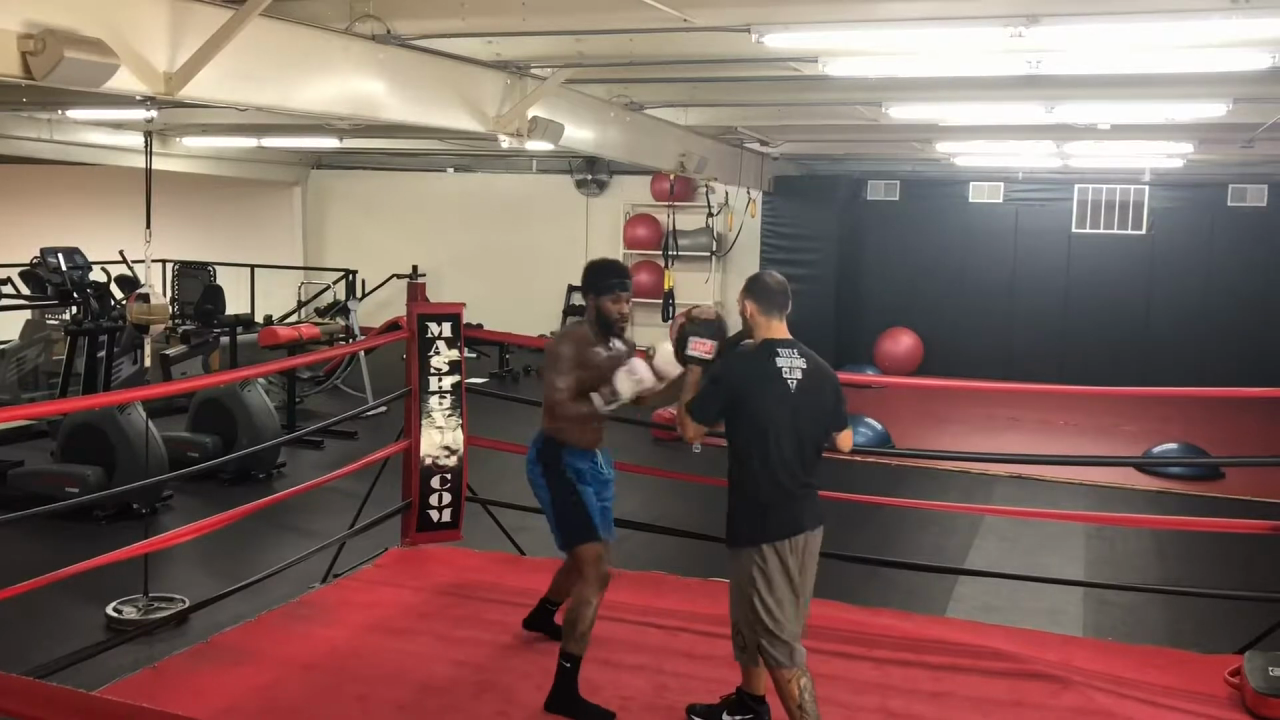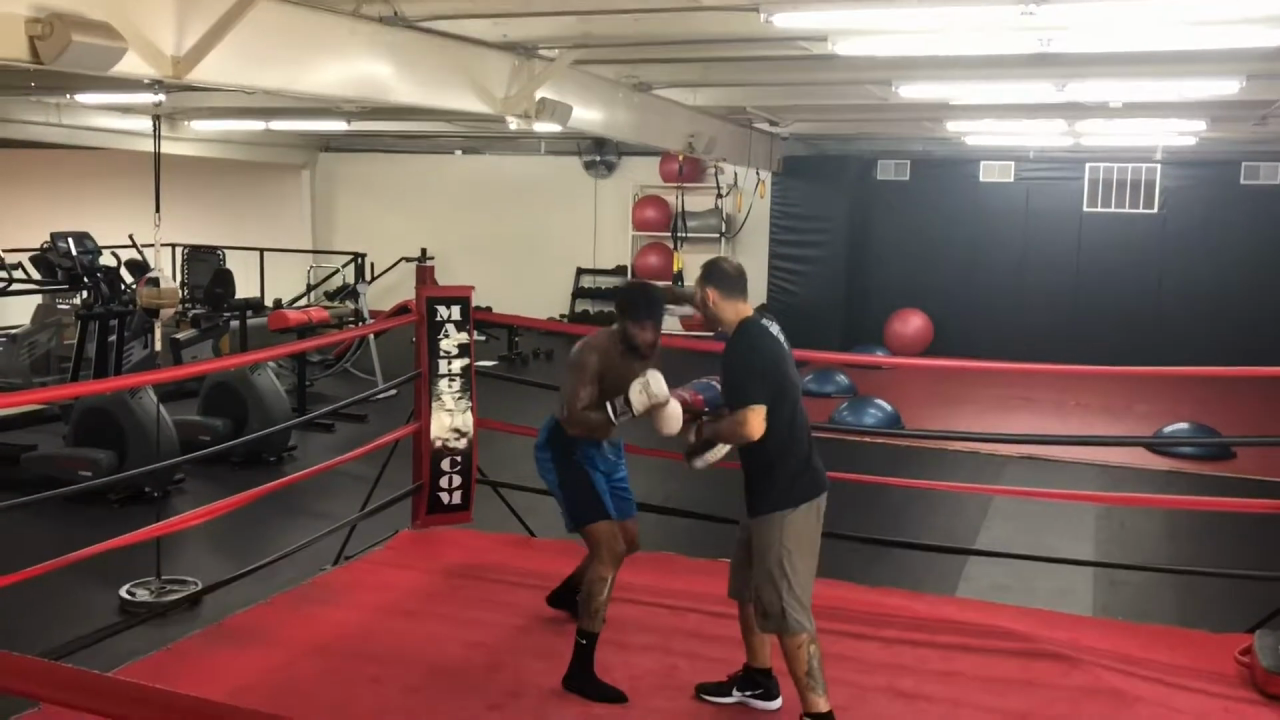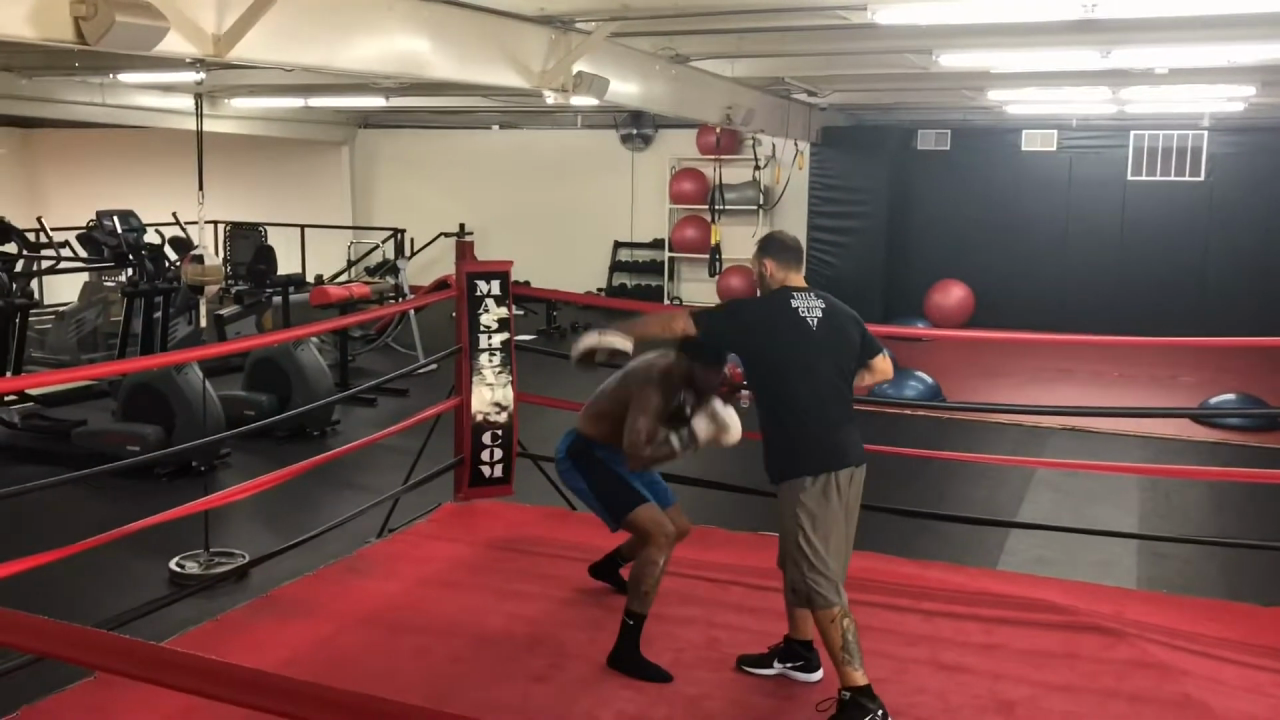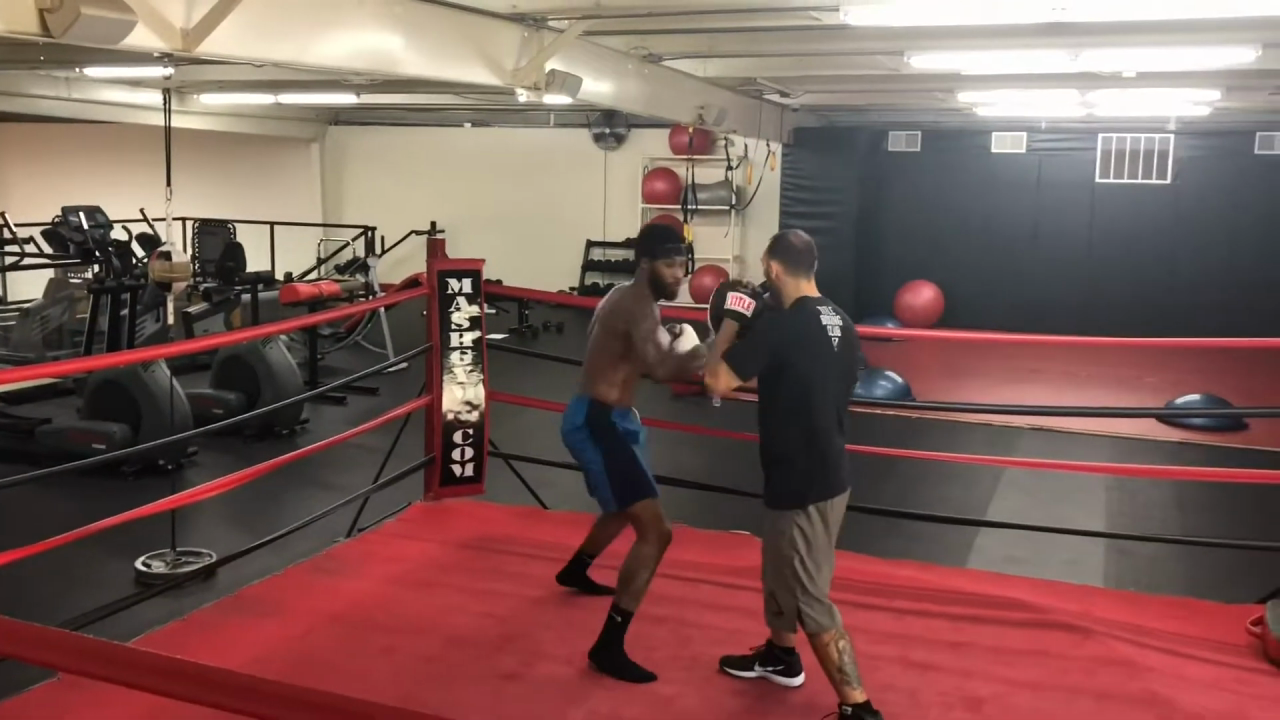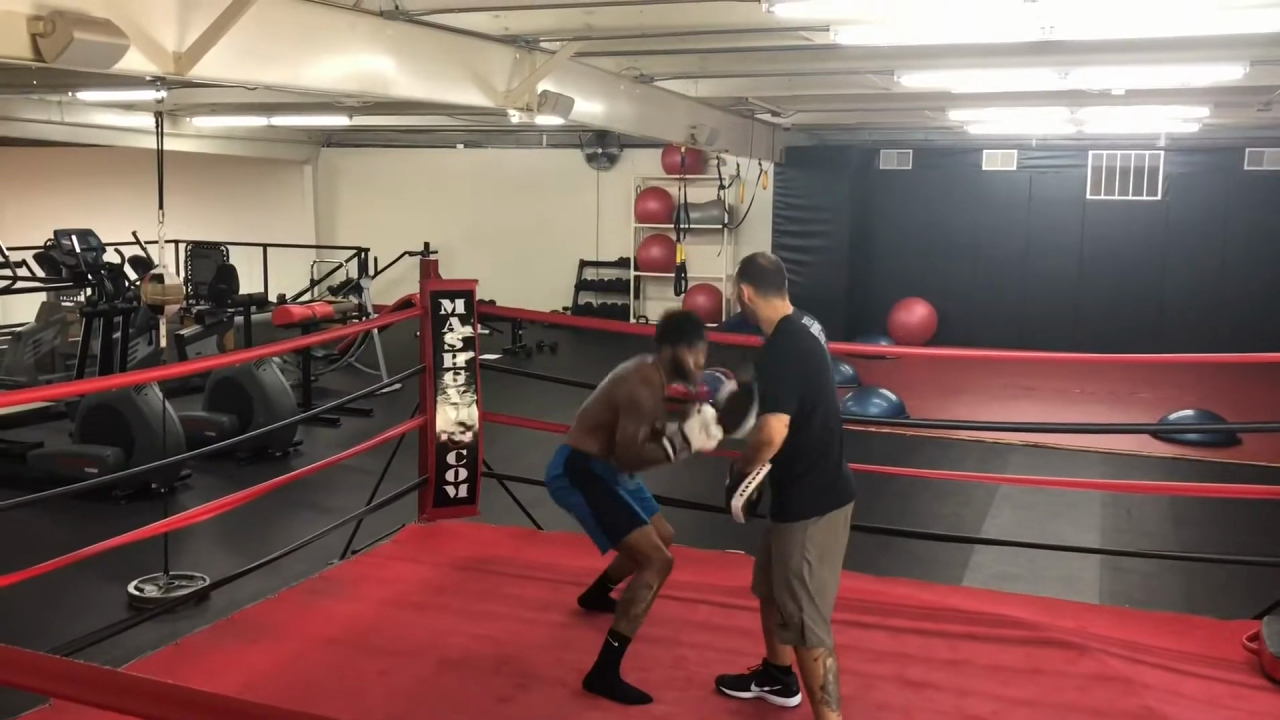
dt=1s
person 1, frame 1
left shoulder: (738, 365)
right shoulder: (820, 370)
left elbow: (689, 428)
right elbow: (844, 442)
left wrist: (696, 362)
left hip: (764, 524)
right hip: (804, 517)
left knee: (777, 637)
right knee: (753, 618)
person 1, frame 2
left shoulder: (744, 347)
right shoulder: (762, 326)
left elbow: (751, 426)
left wrist: (708, 431)
left hip: (788, 493)
right hip: (781, 485)
left knee: (785, 607)
right knee: (748, 586)
right ankle: (757, 680)
person 1, frame 3
left shoulder: (758, 314)
right shoulder: (841, 313)
left elbow: (678, 322)
right elbow: (882, 370)
left wrist: (615, 334)
left hip: (810, 465)
right hip: (847, 457)
left knee: (818, 578)
right knee: (799, 561)
right ankle: (799, 650)
person 1, frame 4
left shoulder: (778, 326)
right shoulder: (841, 325)
left elbow: (717, 381)
left wrist: (730, 320)
left hip: (802, 485)
right hip: (826, 475)
left knee: (808, 597)
right knee: (782, 574)
right ankle: (780, 656)
person 1, frame 5
left shoulder: (785, 349)
right shoulder: (797, 328)
left elbow: (771, 431)
left wrist: (744, 470)
left hip: (813, 501)
right hip: (803, 492)
left knee: (805, 614)
right knee: (771, 584)
right ankle: (777, 675)
person 2, frame 1
left shoulder: (618, 344)
right shoulder: (568, 344)
left elbow: (644, 405)
right elbow: (560, 411)
left wrist: (668, 378)
right wrist: (614, 394)
left hip: (589, 460)
right hip: (558, 462)
left knee: (587, 555)
right knee: (596, 572)
left ankle: (541, 616)
person 2, frame 2
left shoulder: (648, 350)
right shoulder: (592, 353)
right elbow: (575, 422)
left wrist: (661, 405)
right wrist: (627, 404)
left hip: (603, 447)
right hip: (567, 449)
left knee: (628, 540)
right knee: (609, 549)
left ankle: (566, 594)
right ankle: (580, 670)
person 2, frame 3
left shoulder: (679, 374)
right shoulder: (652, 382)
left elbow: (672, 422)
right elbow: (637, 456)
left wrist: (711, 420)
right wrist: (694, 434)
left hip: (617, 451)
right hip: (586, 455)
left knee: (678, 528)
right knee: (660, 534)
left ankle: (606, 566)
right ankle: (626, 652)
person 2, frame 4
left shoulder: (629, 299)
right shoulder: (638, 304)
right elbow: (660, 368)
left wrist: (679, 350)
right wrist: (712, 348)
left hip: (599, 419)
right hip: (598, 423)
left knee: (623, 508)
right knee: (656, 533)
left ankle: (574, 570)
right ankle: (609, 647)
person 2, frame 5
left shoulder: (652, 374)
right shoulder: (643, 385)
left elbow: (643, 432)
right elbow: (629, 457)
left wrist: (683, 428)
right wrist: (684, 441)
left hip: (599, 466)
right hip: (579, 473)
left knee: (662, 538)
right knee: (658, 562)
left ankle: (597, 594)
right ankle: (604, 672)
